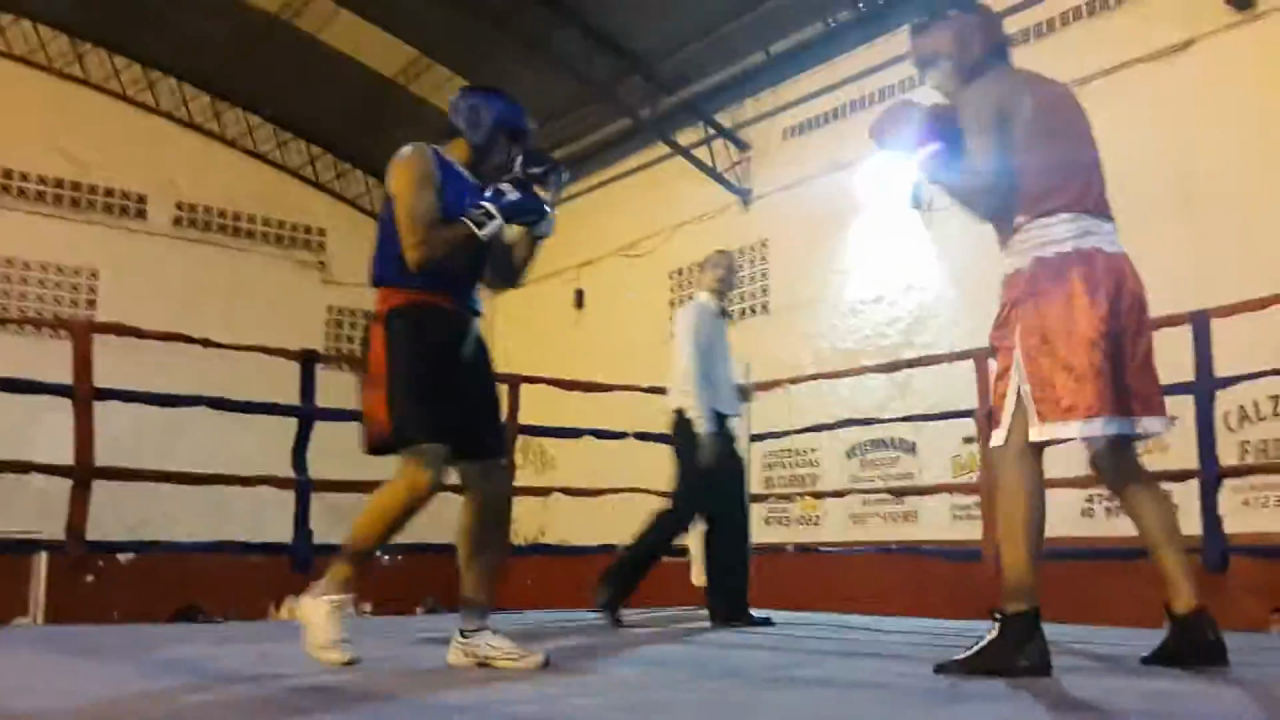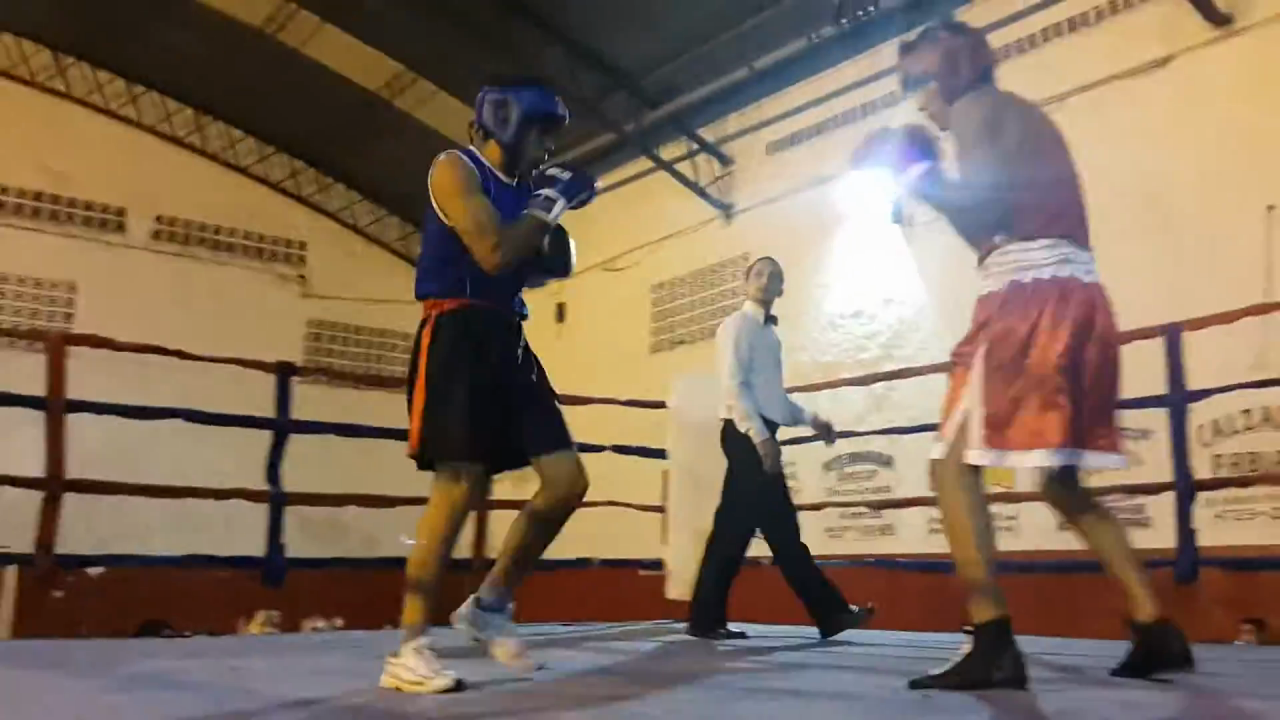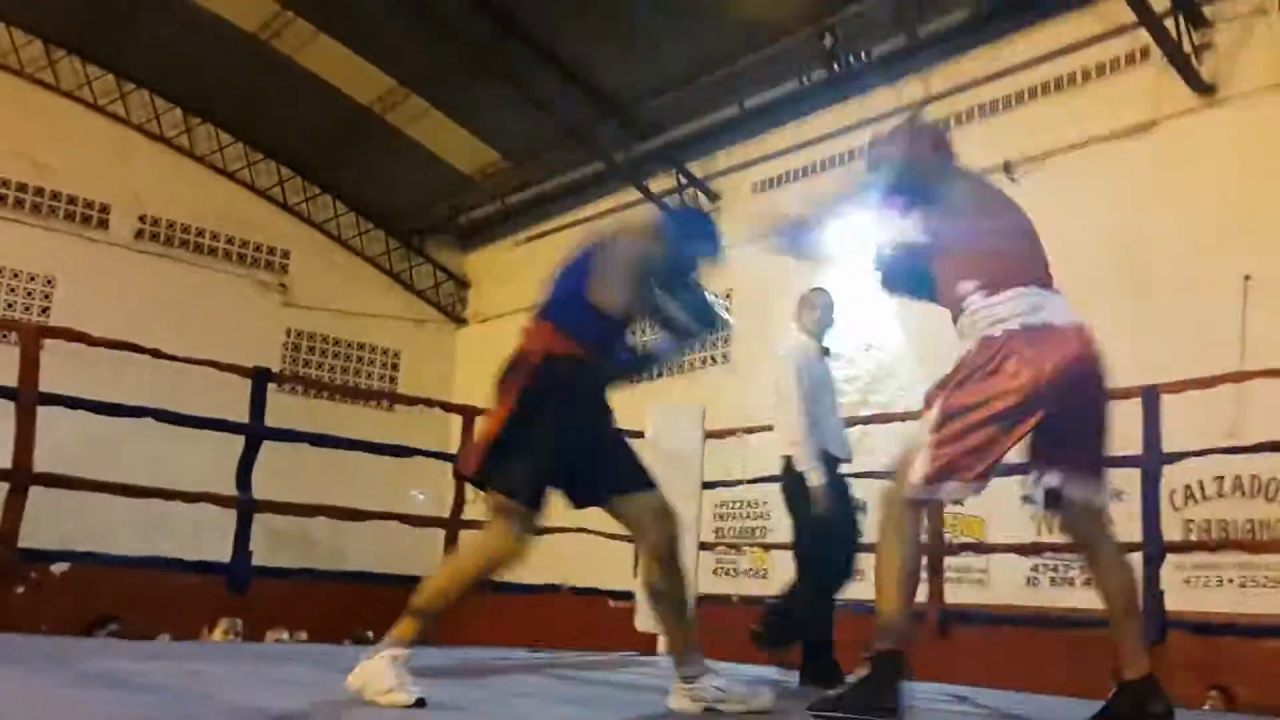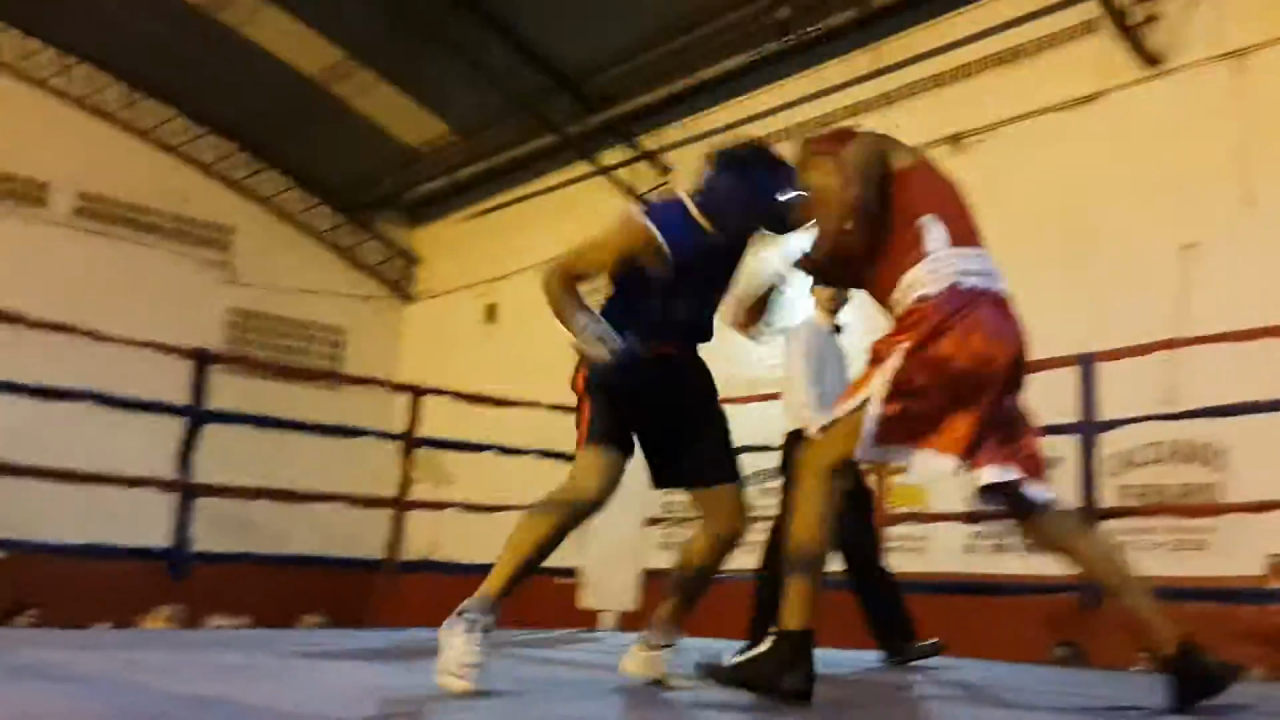
dt=0.4s
person 1, frame 1
left shoulder: (989, 88)
right shoulder: (1050, 94)
left elbow: (981, 192)
left wrist: (925, 154)
right wrist: (952, 159)
left hip: (1055, 275)
right hip: (1106, 270)
left knee: (1015, 446)
right knee: (1114, 457)
left ankle: (1019, 630)
right ankle: (1193, 623)
person 1, frame 2
left shoulder: (977, 110)
right shoulder: (1026, 119)
left elbow: (982, 212)
left wrist: (915, 175)
right wrist: (935, 181)
left hip: (1028, 298)
right hip: (1079, 298)
left knee: (954, 463)
right knee: (1064, 484)
left ankle: (992, 641)
right ankle: (1155, 629)
person 1, frame 3
left shoulder: (929, 190)
right shoulder: (980, 195)
right wrist: (894, 267)
left hip: (1015, 346)
right hip: (1070, 347)
left knee: (903, 503)
right knee: (1079, 518)
person 1, frame 4
left shoulder: (867, 152)
left elbow: (845, 223)
left wrist: (813, 255)
left hip: (953, 318)
right hip: (984, 331)
left knee: (821, 464)
right knee: (1024, 504)
left ankle: (790, 653)
right ankle: (1186, 659)
person 2, frame 1
left shoulder: (479, 192)
right shoulder: (418, 163)
left elbow: (500, 277)
right elbow: (418, 252)
left wrist: (530, 227)
right wrist: (488, 212)
left hip: (461, 337)
right hip: (408, 326)
left knee: (493, 481)
right knee: (423, 474)
left ankle: (474, 629)
right ankle: (327, 593)
person 2, frame 2
left shoulder: (516, 186)
right shoulder: (455, 170)
right elbow: (493, 253)
left wrist: (550, 261)
right wrist: (552, 203)
left hip: (506, 342)
right hip: (456, 338)
left knee: (567, 478)
right knee: (459, 489)
left ankle: (489, 603)
right ankle: (408, 648)
person 2, frame 3
left shoulder: (657, 271)
right shoulder: (647, 237)
right elbow: (617, 300)
left wrist: (660, 348)
right wrist: (675, 310)
left hip: (578, 397)
right hip: (549, 381)
left knee: (657, 522)
right knee: (507, 533)
left ankle: (691, 676)
right ankle: (390, 654)
person 2, frame 4
left shoulder: (731, 221)
right shoulder: (650, 231)
right elbow: (559, 277)
right wrist: (594, 334)
left hip: (676, 370)
right hip: (618, 364)
left knee: (726, 514)
right knee: (591, 487)
left ankle: (653, 644)
right ankle: (472, 619)
person 3, frame 1
left shoulder: (717, 321)
right shoulder: (694, 314)
right elbow: (688, 375)
left wrist: (734, 392)
right wrist: (707, 430)
left hip: (715, 426)
right hip: (698, 426)
left knee: (728, 515)
right knee: (684, 510)
left ankle: (729, 607)
right ankle: (616, 584)
person 3, frame 2
left shoulder: (768, 332)
right shoulder: (737, 326)
right elbow: (732, 387)
left wrist: (809, 419)
right wrist: (760, 438)
left hip: (761, 436)
right hip: (745, 433)
left knee: (735, 527)
right knee: (780, 525)
left ankle: (706, 617)
right ankle: (830, 613)
person 3, frame 3
left shoulder: (819, 363)
right shoulder: (796, 357)
right elbow: (795, 424)
right wrist: (818, 479)
left hip: (824, 473)
right hip: (810, 472)
left knee: (829, 563)
right knee: (824, 564)
left ankle: (776, 627)
right ankle: (819, 665)
person 3, frame 4
left shoulder: (833, 342)
right shoulder: (805, 333)
right elbow: (804, 395)
left knee: (861, 546)
left ankle: (898, 640)
right ankle: (761, 639)
